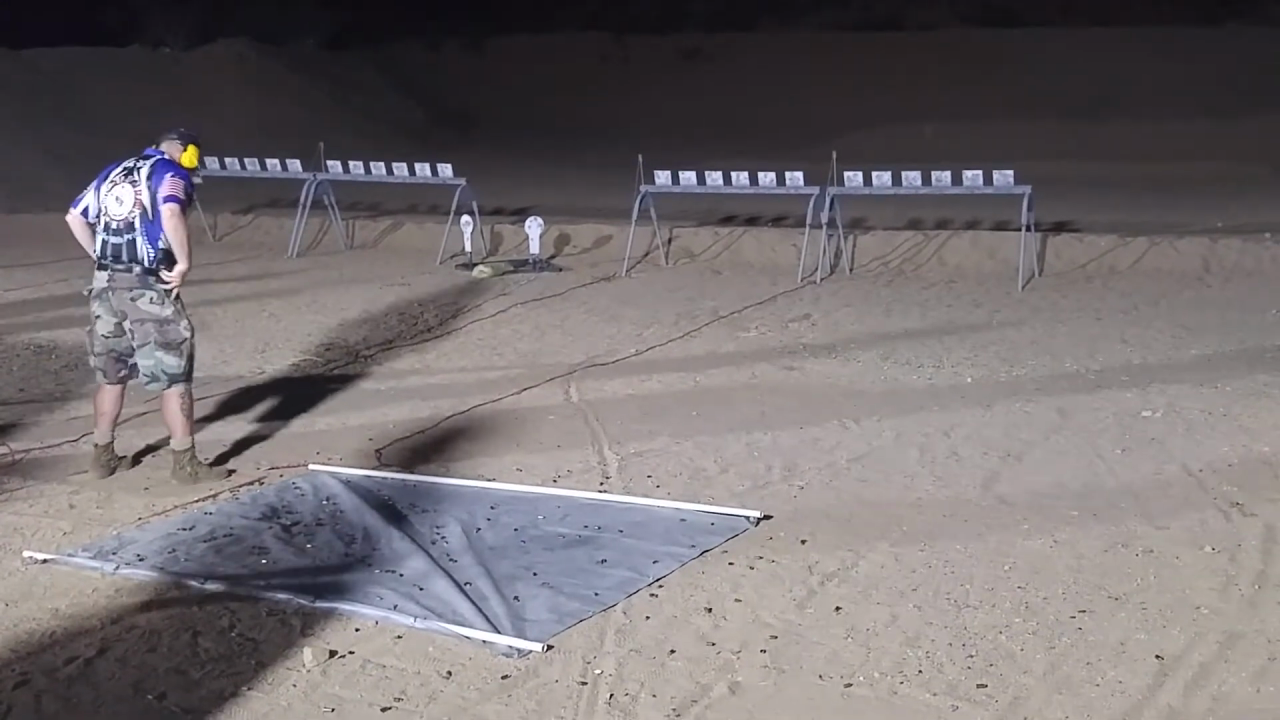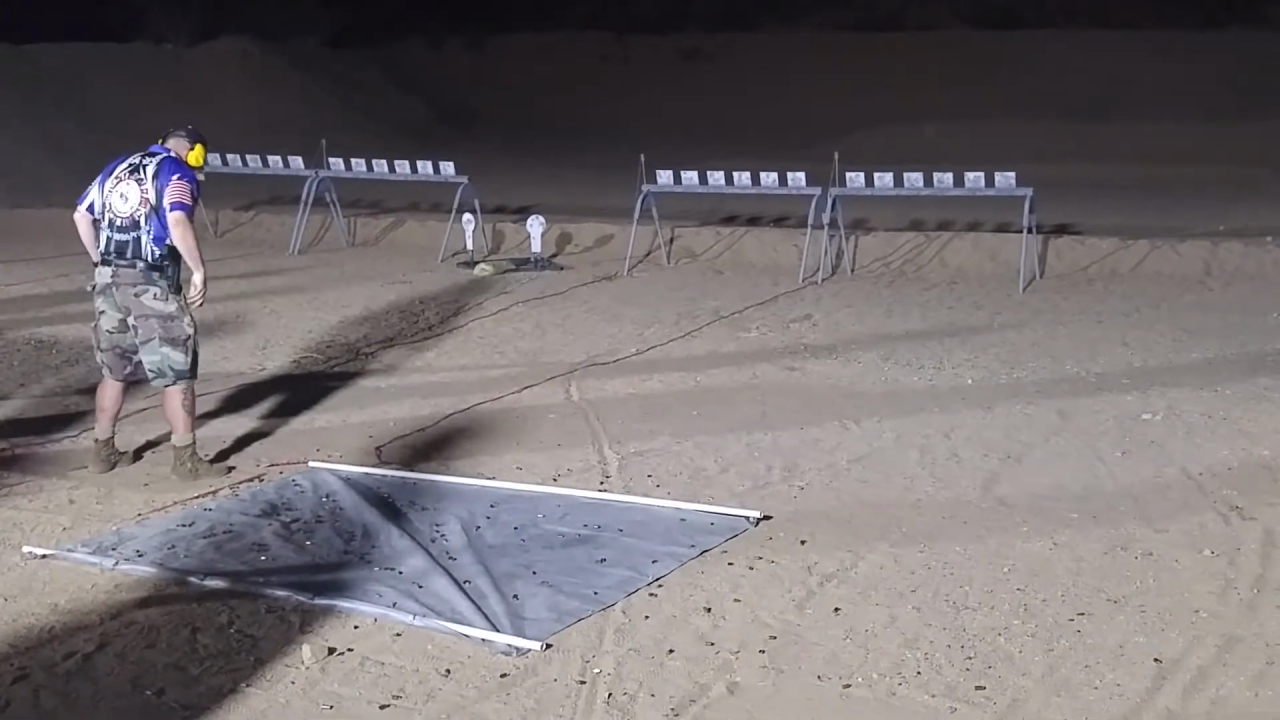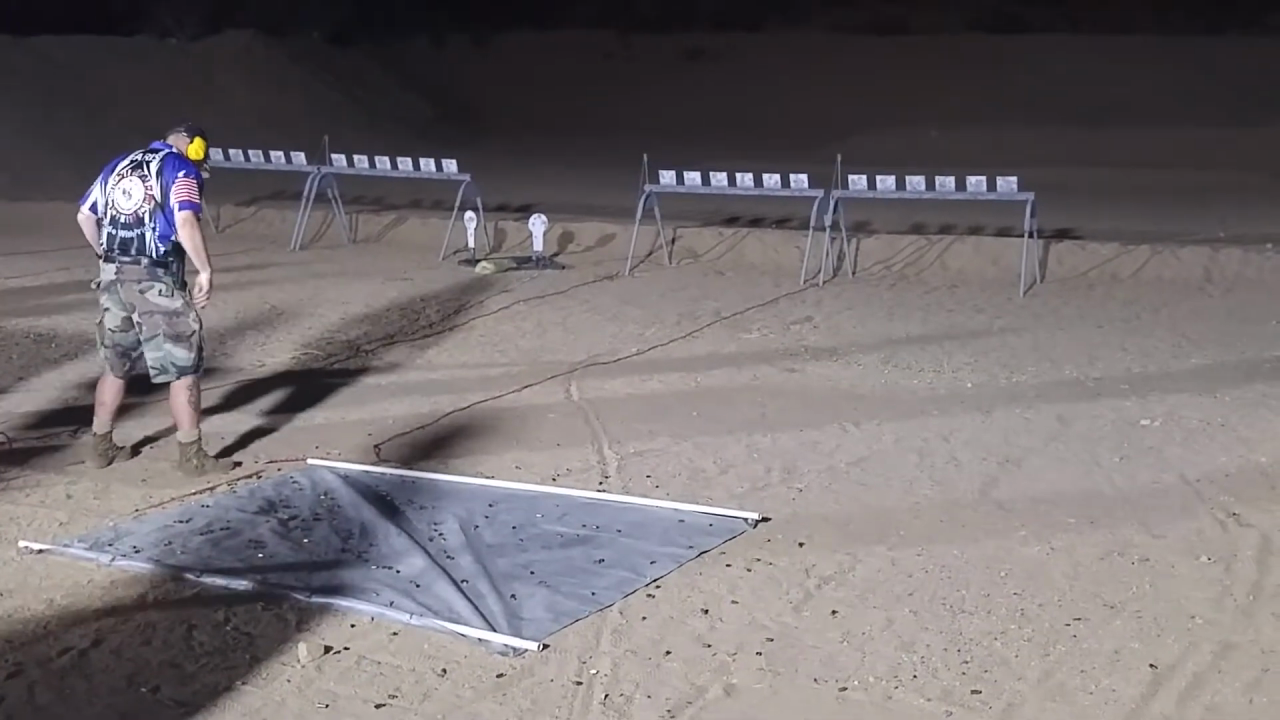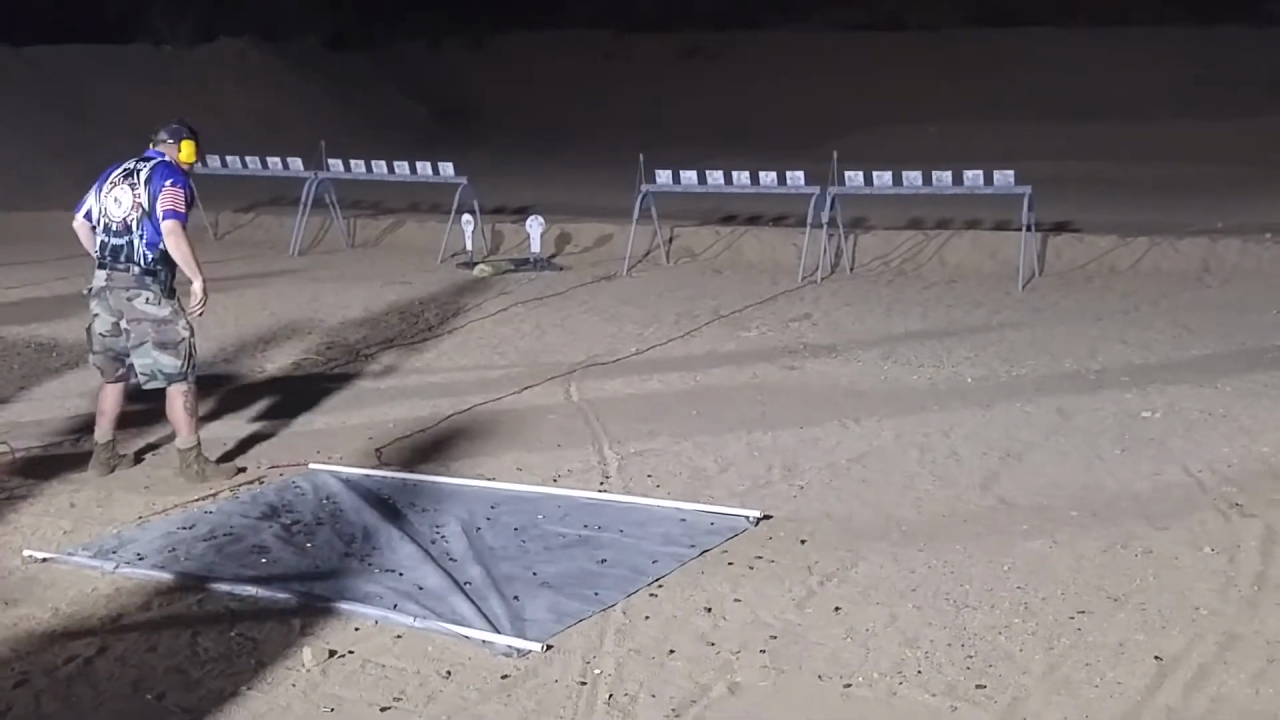
dt=0.4s
person 1, frame 1
left shoulder: (114, 172)
right shoulder: (173, 172)
left elbow: (75, 217)
right elbow: (171, 213)
right wrist: (183, 263)
left hip: (106, 282)
right hip: (148, 285)
left knee: (112, 373)
right knee: (174, 374)
left ankle: (103, 455)
right ankle: (185, 462)
person 1, frame 2
left shoulder: (117, 168)
right shoulder: (178, 172)
left elbow: (82, 215)
right elbow: (177, 221)
left wrist: (100, 261)
right wrist: (199, 271)
left hip: (109, 279)
right hip: (152, 283)
left knee: (114, 369)
right knee: (177, 373)
left ankle: (103, 450)
right ankle: (185, 460)
person 1, frame 3
left shoulder: (119, 165)
right shoulder: (182, 168)
left elbow: (85, 215)
right elbow: (185, 221)
right wrist: (205, 270)
left hip: (113, 276)
right hip: (156, 280)
left knee: (116, 364)
right knee: (184, 367)
left ankle: (101, 445)
right ankle: (192, 455)
person 1, frame 4
left shoulder: (114, 173)
right shoulder: (172, 177)
left elbow: (80, 223)
right elbow: (172, 231)
right wrist: (198, 279)
left hip: (105, 284)
right hip: (147, 288)
left knee: (114, 372)
right knee: (177, 374)
left ankle: (103, 454)
right ankle: (192, 462)
